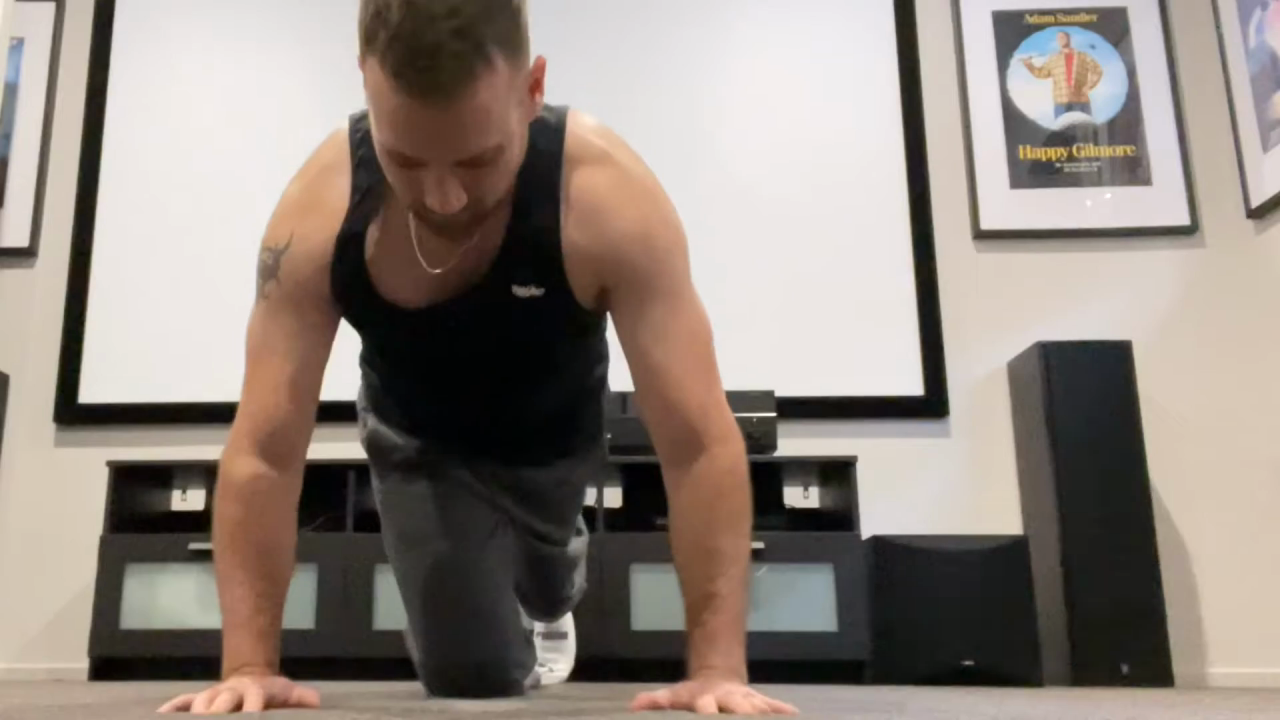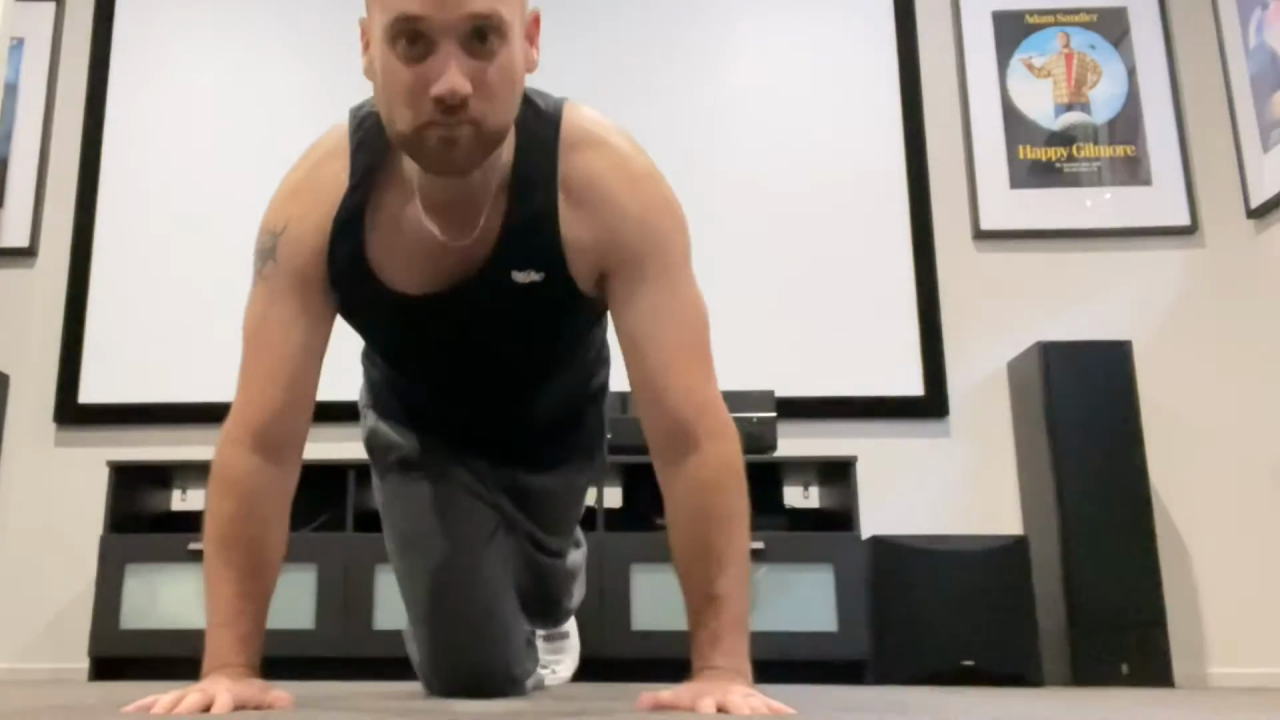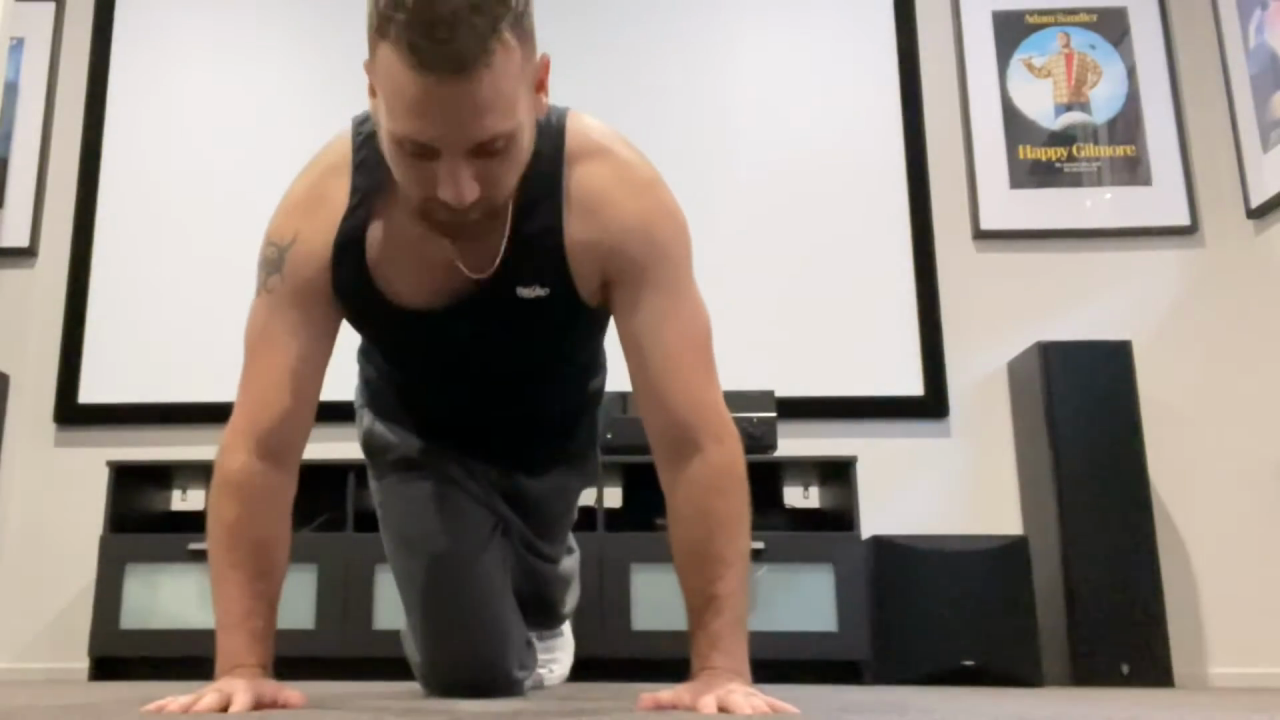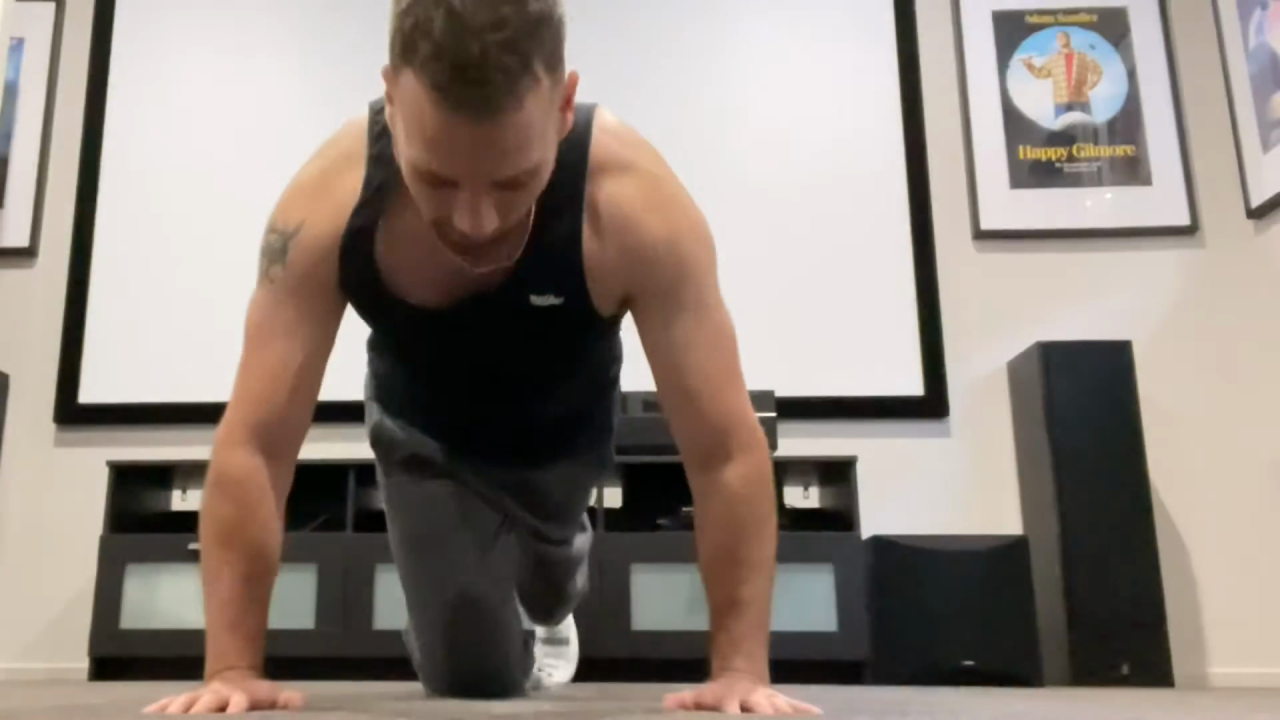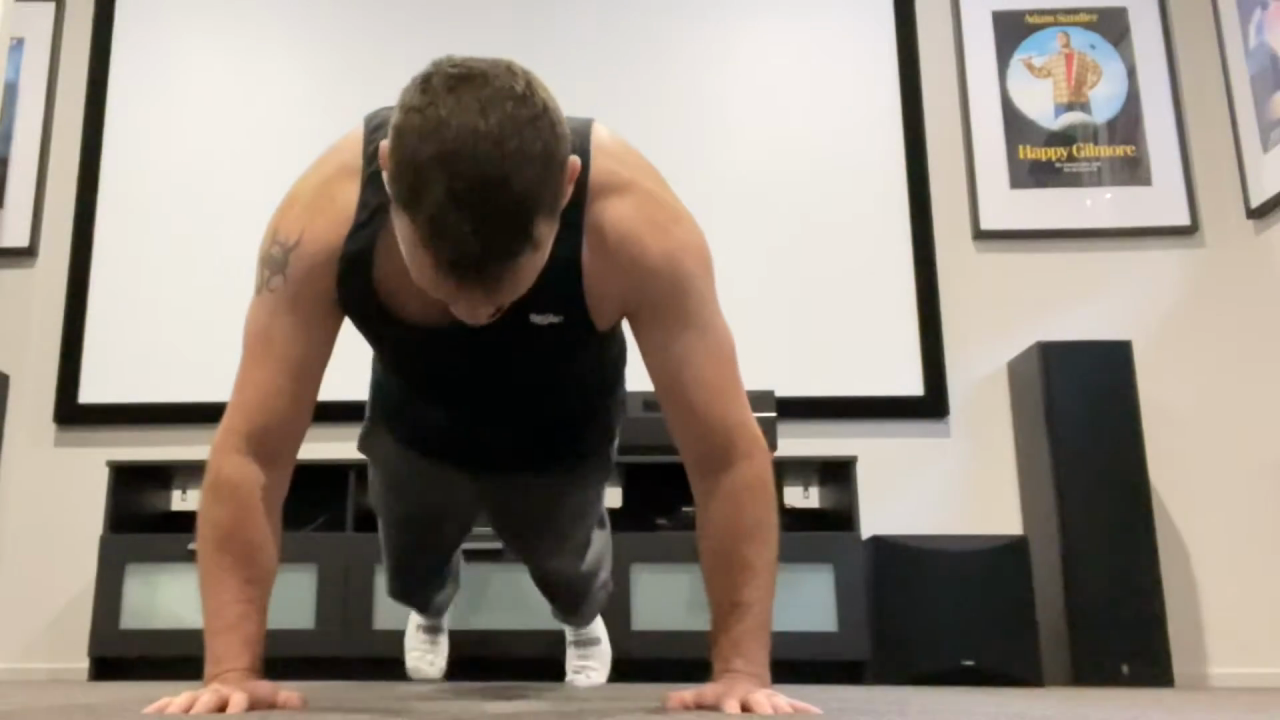
dt=1s
person 1, frame 1
left shoulder: (606, 194)
right shoulder: (320, 207)
left elbow: (698, 443)
right elbow: (265, 453)
left hip: (555, 427)
right hip: (416, 434)
left knee: (546, 589)
left ankle: (549, 607)
right ankle: (515, 653)
person 1, frame 2
left shoulder: (606, 179)
right shoulder: (320, 194)
left elbow: (692, 438)
right elbow: (260, 444)
left hip: (557, 427)
right hip: (417, 431)
left knee: (541, 592)
left ankle: (550, 617)
right ankle: (522, 654)
person 1, frame 3
left shoulder: (614, 194)
right shoulder: (323, 209)
left elbow: (694, 440)
right elbow: (261, 451)
left hip: (554, 428)
right hip: (415, 431)
left knee: (535, 593)
left ankle: (545, 621)
right ankle: (523, 653)
person 1, frame 4
left shoulder: (635, 203)
right shoulder: (328, 200)
left elbow: (725, 451)
right elbow: (252, 446)
left hip: (565, 430)
right hip: (422, 433)
left knee: (549, 557)
left ankle: (551, 622)
right ankle: (516, 659)
person 1, frame 5
left shoulder: (632, 221)
right shoulder: (327, 212)
left elbow: (729, 456)
right elbow: (250, 451)
left hip: (565, 441)
right hip: (412, 432)
left knee: (569, 567)
right knee: (414, 565)
left ankle: (583, 623)
right ankle: (429, 610)
